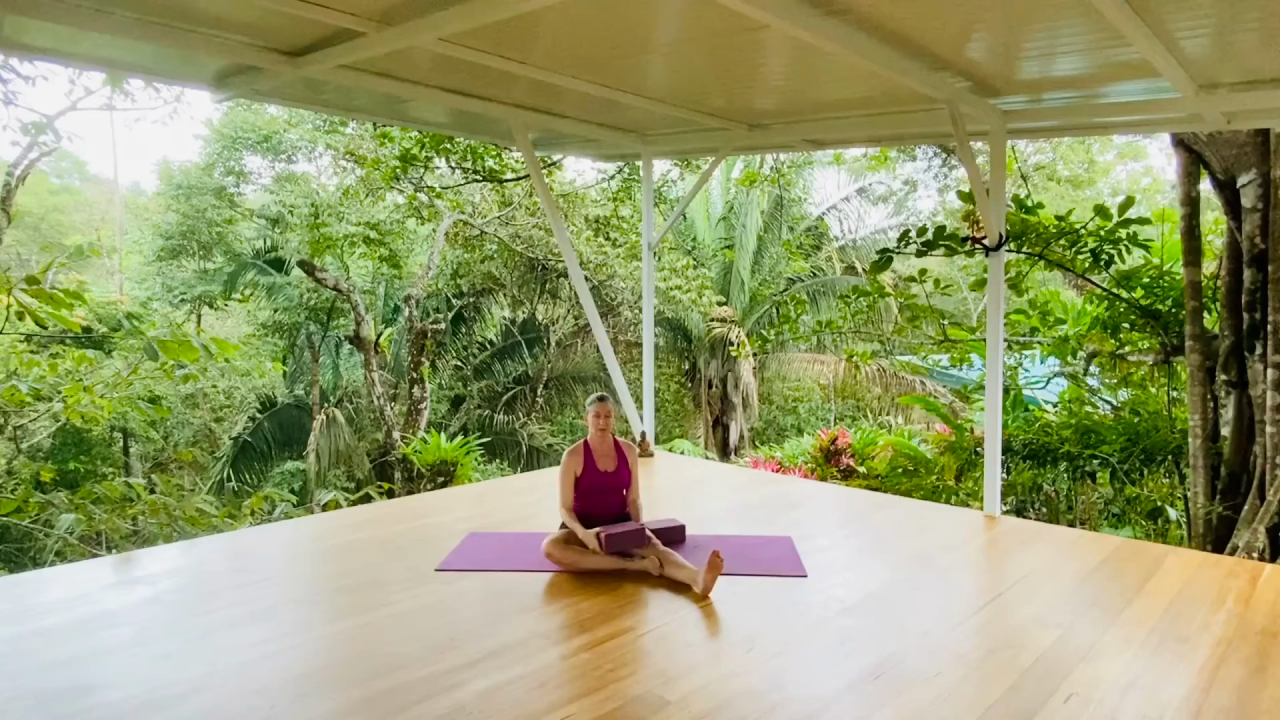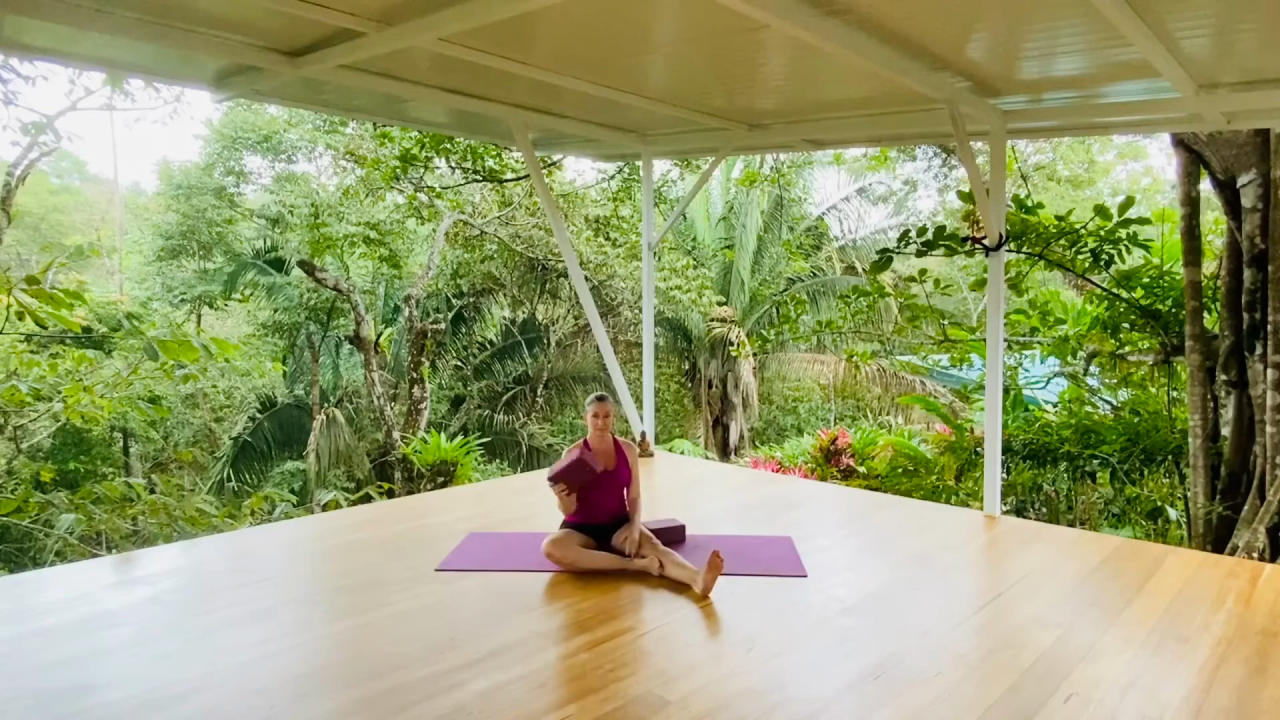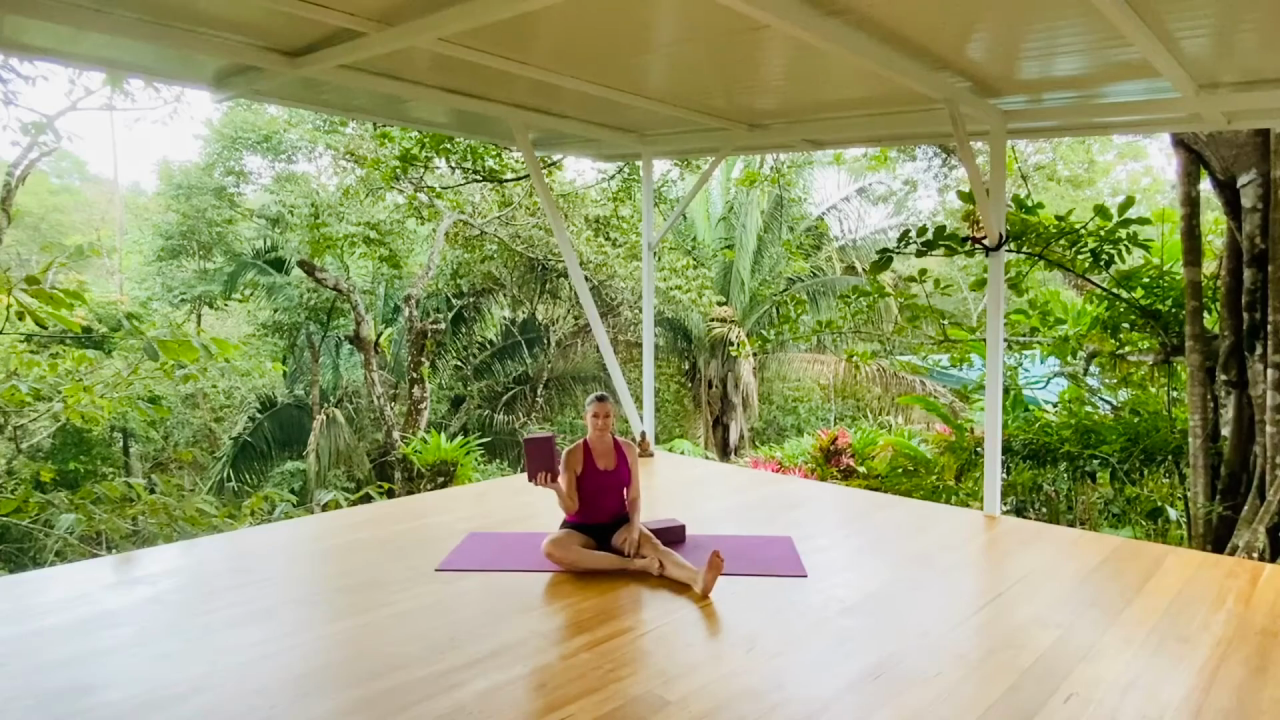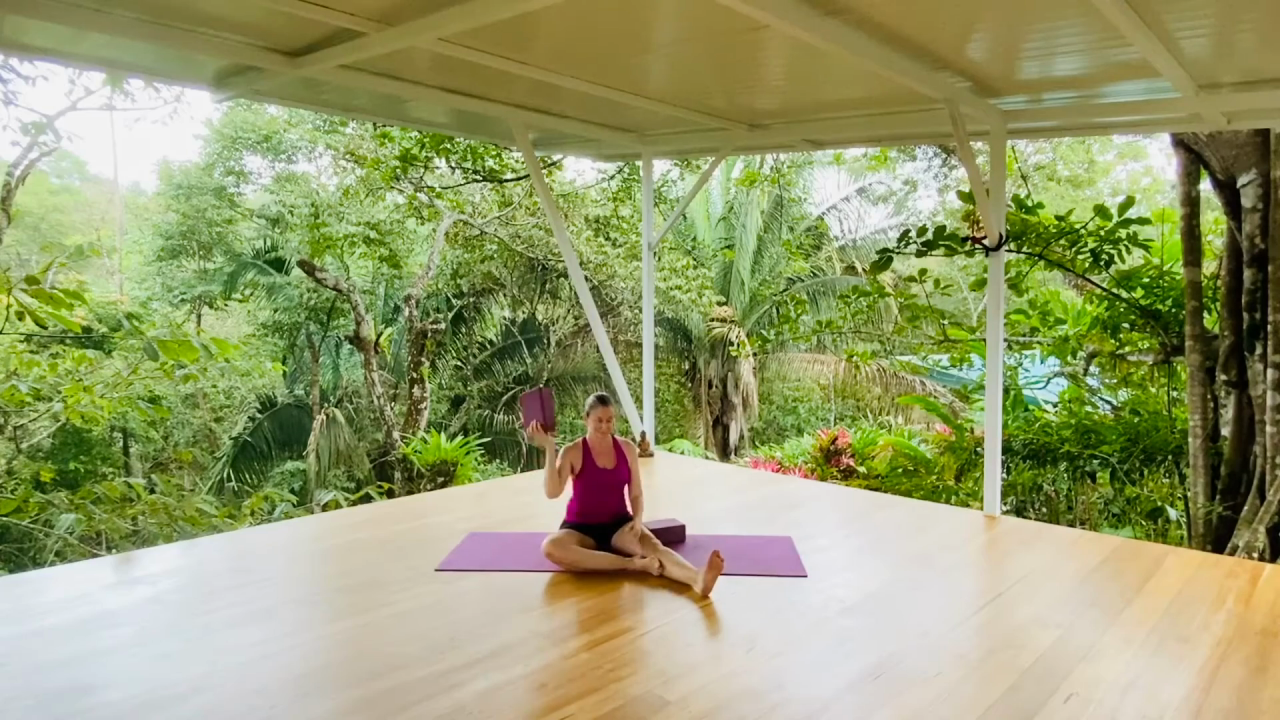
dt=0.4s
person 1, frame 1
left shoulder: (628, 450)
right shoulder: (573, 456)
left elbow: (633, 499)
right elbow: (565, 508)
right wrist: (583, 533)
left hip: (619, 524)
right hip: (585, 527)
left knee: (652, 545)
right knee: (551, 548)
left ankle: (697, 579)
right ankle: (633, 564)
person 1, frame 2
left shoulder: (628, 449)
left elbow: (634, 497)
right elbow: (568, 509)
left wrist: (635, 526)
right wrist: (561, 495)
left hip: (618, 524)
right hip: (582, 528)
left knee: (652, 545)
right knee: (551, 547)
left ankle: (697, 579)
right ankle: (635, 564)
person 1, frame 3
left shoulder: (628, 449)
right shoulder: (573, 455)
left elbow: (634, 497)
right elbow: (571, 509)
left wrist: (634, 528)
right wrist: (557, 489)
left hip: (618, 524)
right hip: (581, 528)
left knee: (652, 545)
right knee: (551, 547)
left ankle: (697, 579)
right ankle: (633, 564)
person 1, frame 4
left shoulder: (627, 448)
right shoulder: (572, 452)
left elbow: (636, 494)
right elbow: (552, 492)
left wrist: (637, 519)
right wrist: (549, 450)
left hip: (618, 523)
right hip: (581, 527)
left knee: (651, 545)
right knee: (551, 547)
left ankle: (696, 579)
right ankle: (633, 564)
